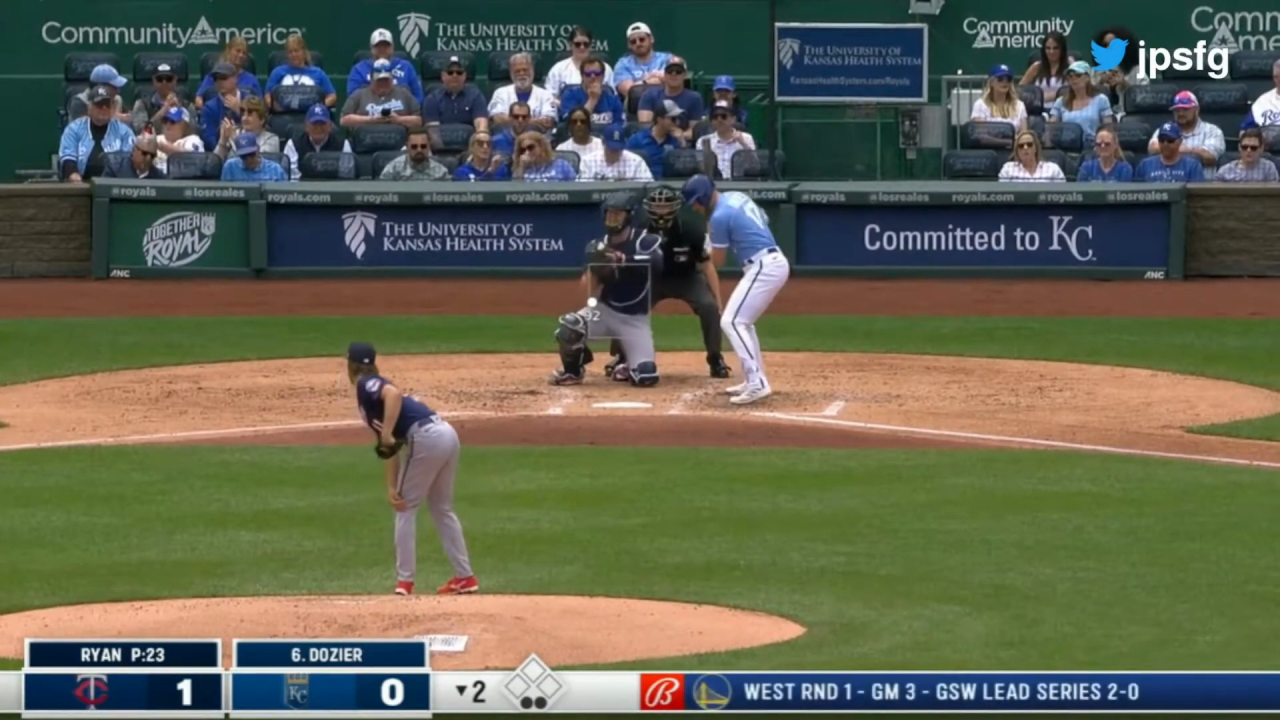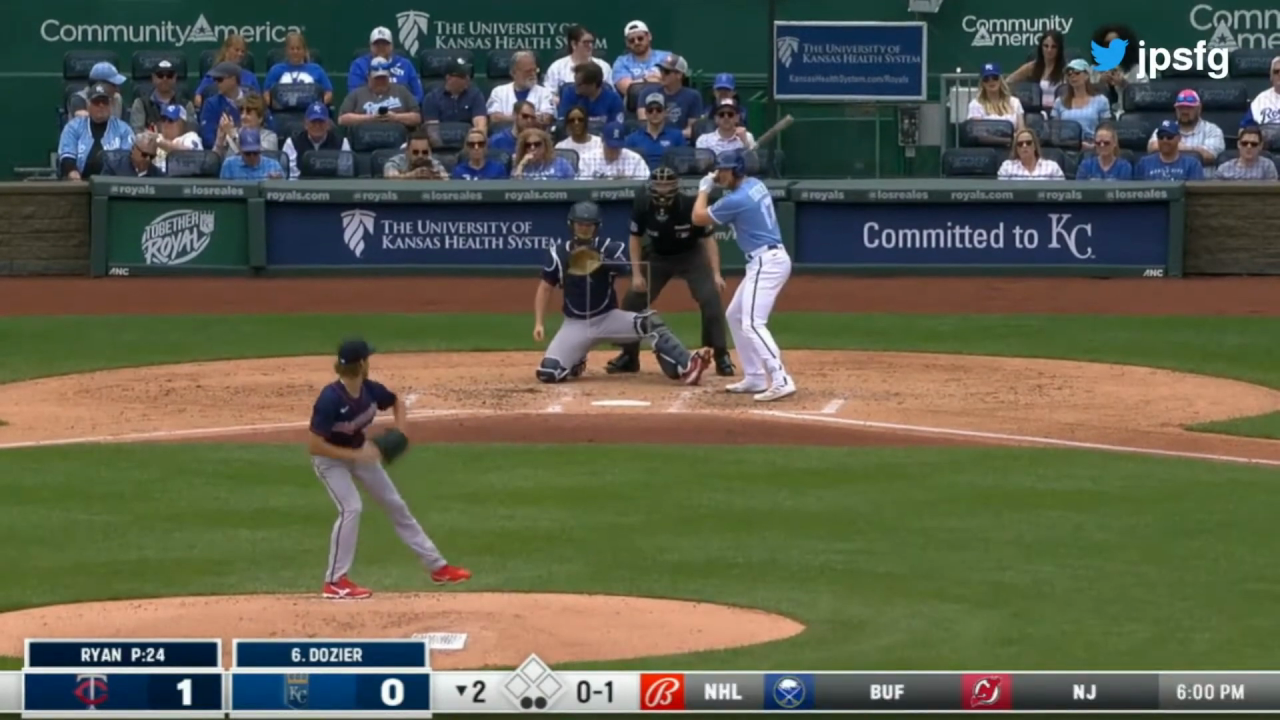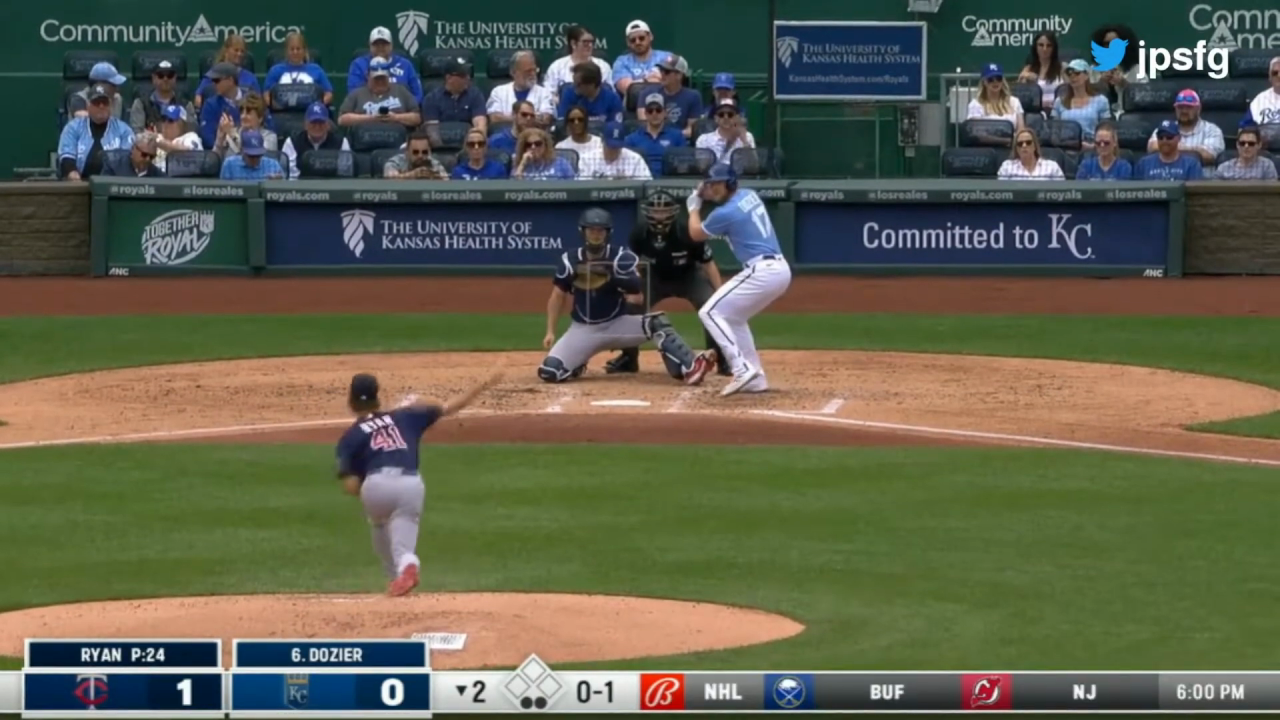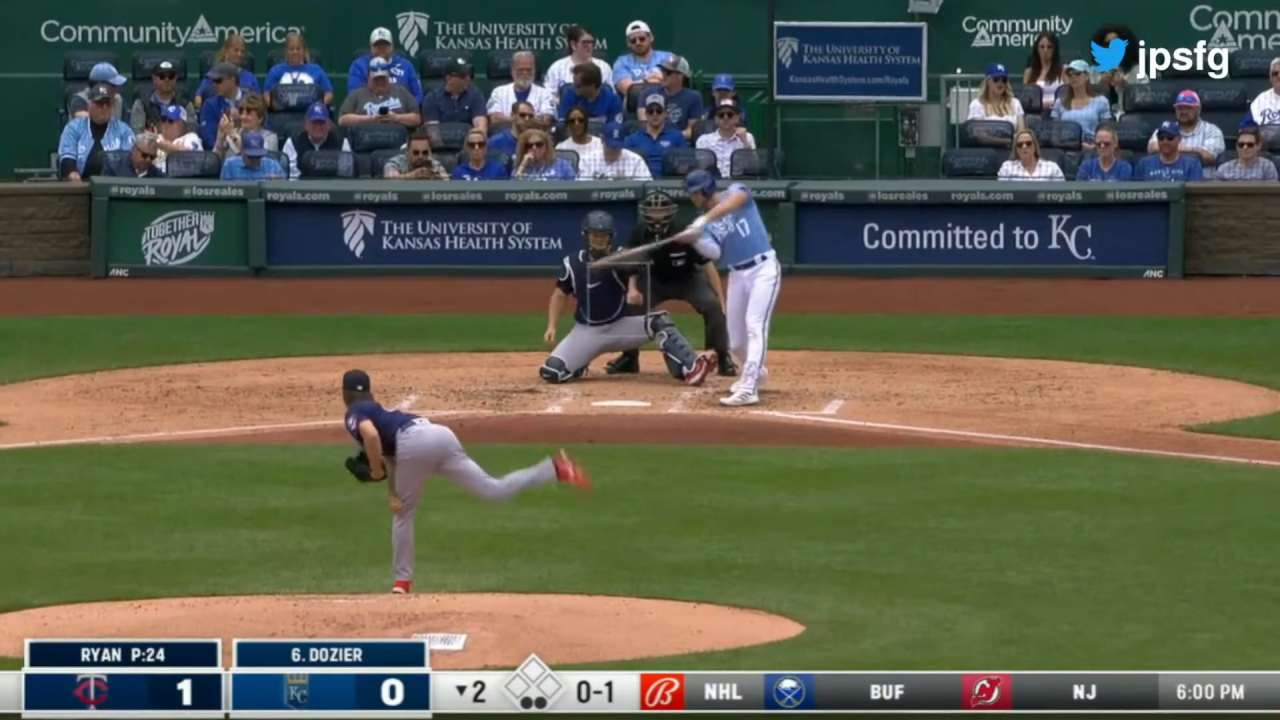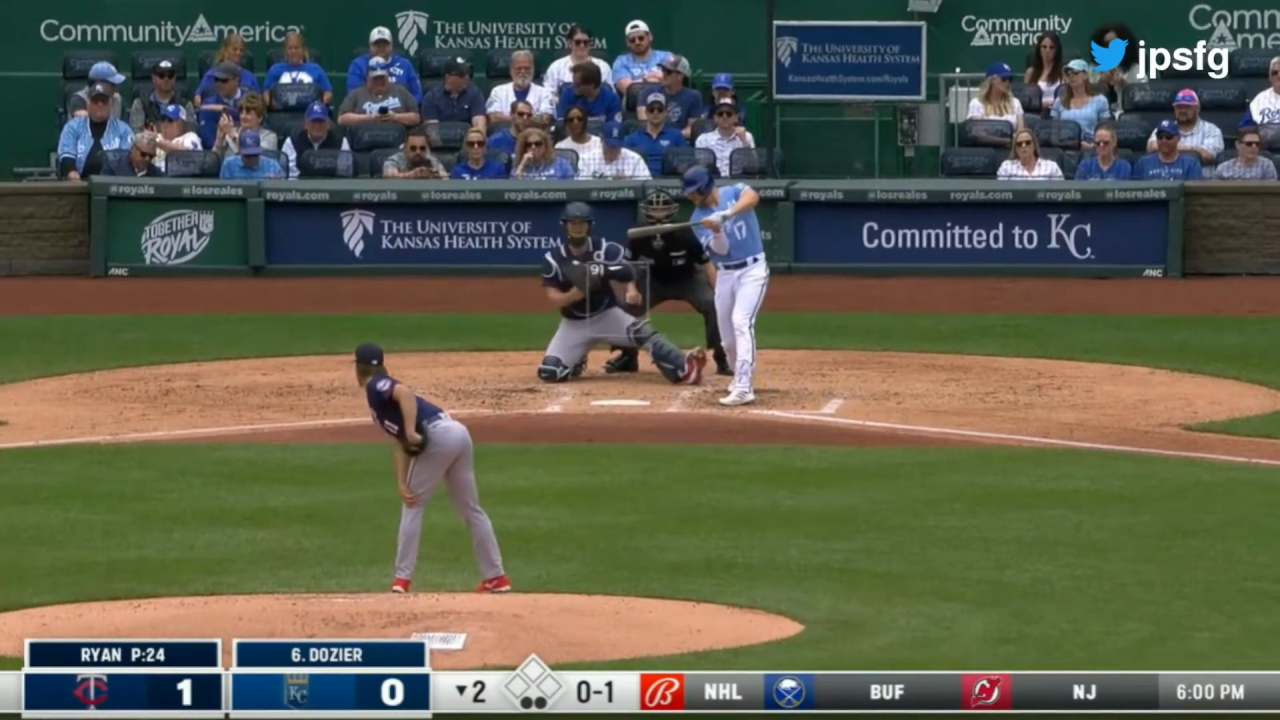
dt=0.5s
person 1, frame 1
left shoulder: (367, 384)
right shoulder: (371, 392)
left elbow: (394, 395)
right elbow: (391, 450)
left wrist: (386, 436)
right wrist: (391, 488)
left hip: (426, 438)
right hip: (445, 434)
left knee: (405, 509)
right knee: (442, 510)
left ankle: (405, 581)
right ankle: (464, 576)
person 1, frame 2
left shoulder: (371, 389)
right shoulder: (329, 399)
left elbow: (398, 402)
right elbow: (314, 446)
left wrist: (398, 435)
right wrist: (355, 455)
left hip: (361, 453)
right hip: (330, 460)
left knee: (396, 506)
right knee: (351, 509)
left ankle: (437, 567)
right ankle: (335, 582)
person 1, frame 3
left shoulder: (349, 437)
right shoulder: (403, 417)
left elbow: (350, 487)
right elbow: (449, 408)
right wrist: (481, 386)
left hip: (374, 488)
right hip: (410, 487)
left knee: (379, 523)
right knee: (403, 551)
left ankle: (396, 576)
right ankle: (408, 567)
person 1, frame 4
left shoulder: (353, 415)
right shoulder: (380, 412)
left elbow: (371, 435)
right elbow: (392, 459)
left wrist: (376, 470)
right wrist: (393, 495)
left hip: (415, 443)
right hip: (441, 436)
left knee: (404, 513)
right knee: (494, 489)
left ankle: (402, 579)
right ankle: (556, 469)
person 1, frame 5
left shoulder: (376, 386)
right shoulder: (381, 393)
left elbow: (405, 392)
right elbow: (400, 442)
left wrist: (411, 433)
right wrist: (401, 482)
left hip: (438, 437)
right hip: (457, 433)
left knee: (413, 507)
right knee: (471, 509)
left ankle: (402, 577)
right ankle: (496, 576)
person 2, frame 1
left shoulder: (719, 216)
right shoulder: (737, 196)
left elbow: (718, 260)
right elbow: (763, 219)
left wrist: (710, 244)
left hip: (763, 267)
right hip: (774, 263)
left knee: (732, 322)
right knee: (742, 322)
left ankle: (757, 384)
right ankle: (755, 379)
person 2, frame 2
left shoulder: (736, 199)
right shoulder: (755, 184)
left elbow: (698, 218)
left wrist: (704, 188)
right wrist: (716, 181)
left hip: (766, 263)
right hip: (771, 260)
left knee: (752, 323)
right knee: (735, 315)
left ankle: (781, 381)
right ankle: (756, 378)
person 2, frame 3
left shoulder: (725, 213)
right shoulder: (749, 195)
left elbow: (696, 235)
left wrist: (693, 207)
right wrist: (705, 195)
left hip: (761, 272)
right hip: (780, 270)
left knee: (710, 313)
right knee: (734, 319)
left ankle: (741, 369)
right ankle: (755, 378)
person 2, frame 4
left shoulder: (735, 192)
right shoulder: (704, 225)
left elbow: (737, 199)
right elbow: (715, 253)
left wrist: (703, 220)
right wrist: (695, 239)
left hip: (765, 270)
right hip: (738, 276)
left knee: (755, 325)
right knee: (737, 340)
left ankle: (749, 390)
right ankle: (755, 373)
person 2, frame 5
left shoulder: (736, 191)
right shoulder: (698, 218)
left elbow: (752, 198)
right elbow: (721, 249)
left wrist: (724, 214)
right wrist: (716, 231)
left hip: (753, 270)
right hip: (725, 275)
left knee: (741, 322)
right knee: (727, 333)
left ankle: (744, 387)
right ankle: (742, 374)
person 3, frame 1
left shoulder: (692, 230)
right shoulder: (642, 229)
left elbow: (707, 265)
left wrist: (718, 299)
left hip: (687, 278)
right hip: (654, 278)
left knee: (709, 307)
left ankle: (715, 359)
right ankle: (622, 359)
person 3, frame 2
left shoulder: (690, 206)
right shoulder: (642, 205)
left elbow: (708, 239)
right elbow: (635, 238)
left wrist: (716, 274)
right wrist: (636, 274)
left hip: (690, 256)
right hip: (657, 257)
left knee: (710, 298)
right knee: (633, 299)
left ankle: (720, 354)
right ankle: (629, 355)
person 3, frame 3
left shoulder: (688, 233)
right shoulder: (640, 233)
left elbow: (708, 265)
left hip: (689, 277)
right hip: (655, 278)
left ankle: (721, 356)
right ankle: (629, 356)
person 3, frame 4
right shoulder: (639, 235)
left elbow: (708, 265)
left wrist: (721, 300)
right wrist: (632, 290)
left hip: (688, 279)
right hip: (654, 281)
left knee: (713, 305)
left ankle: (723, 358)
right ankle: (629, 357)
person 3, frame 5
left shoulder: (685, 234)
right shoulder: (639, 235)
left elbow: (707, 266)
right elbow: (630, 263)
left hip: (687, 279)
right hip: (654, 281)
left knee: (713, 305)
right knee: (626, 307)
left ankle: (722, 358)
right ankle: (628, 355)
person 4, frame 1
left shoulder: (646, 241)
right shoulder: (600, 246)
left elbow: (657, 264)
right elbow: (588, 286)
left wrist: (623, 259)
right wrist: (596, 268)
left hip: (635, 318)
right hip: (604, 311)
left knee: (646, 376)
right knee: (568, 329)
left ankle: (626, 368)
right ankle: (572, 372)
person 4, frame 2
left shoulder: (608, 248)
right shoulder: (558, 253)
left elbow: (624, 268)
right elbow: (545, 288)
left wrist: (601, 262)
right wrist: (539, 323)
left hip: (608, 317)
right hip: (576, 324)
left knee: (650, 322)
right knee: (547, 373)
left ankle: (686, 367)
right ankle: (576, 363)
person 4, frame 3
left shoulder: (621, 256)
right shoulder: (569, 260)
left elbow: (636, 287)
right elbow: (558, 295)
left wrist: (608, 277)
right wrist: (550, 331)
left hip: (617, 324)
right hip: (583, 329)
left knee: (657, 323)
right knee: (549, 372)
left ankle: (688, 367)
right ankle: (575, 365)
person 4, frame 4
right shoulder: (572, 263)
right elbow: (559, 296)
right wrist: (552, 326)
left hip: (621, 326)
right hip: (586, 331)
left knee: (659, 322)
right knee: (551, 372)
left ankle: (691, 368)
right ankle: (578, 365)
person 4, frame 5
left shoulder: (606, 249)
right shoulder: (554, 258)
left elbow: (628, 274)
right elbow: (554, 298)
left wrist: (602, 270)
right wrist: (571, 295)
left hip: (607, 315)
right hip: (574, 325)
left knee: (641, 331)
right knee: (549, 372)
left ankle: (684, 368)
right ankle: (577, 361)
